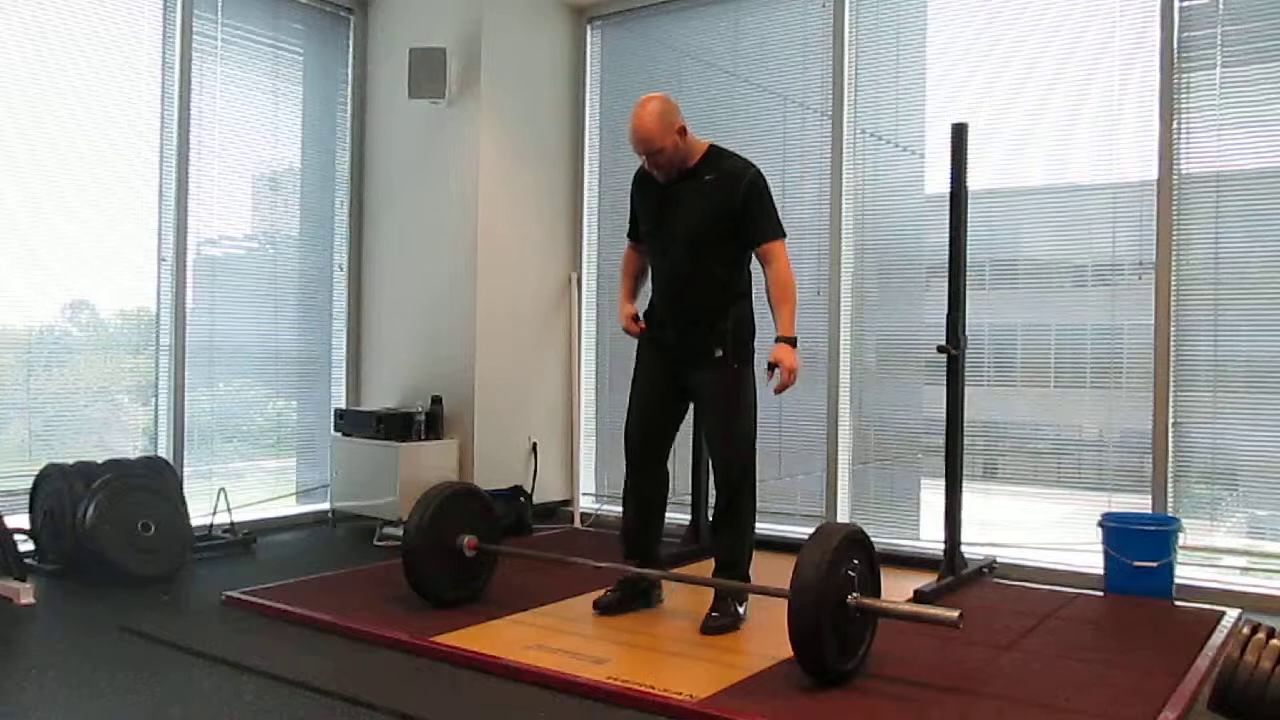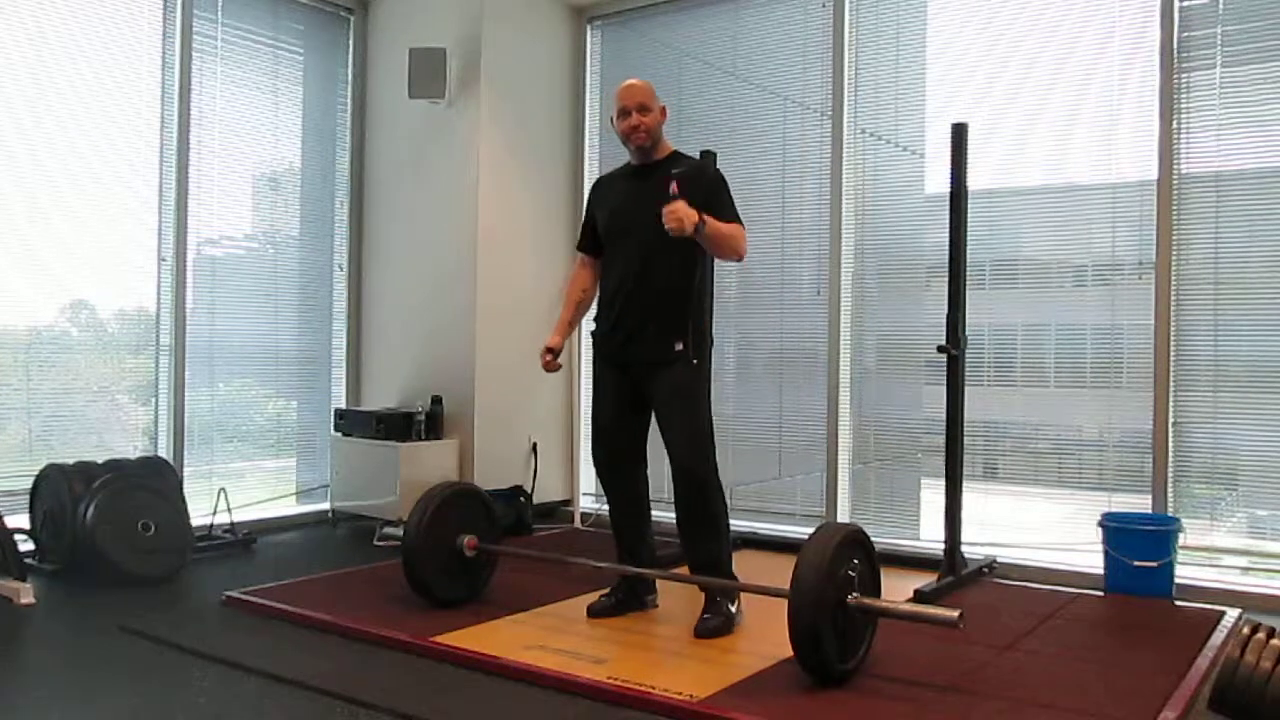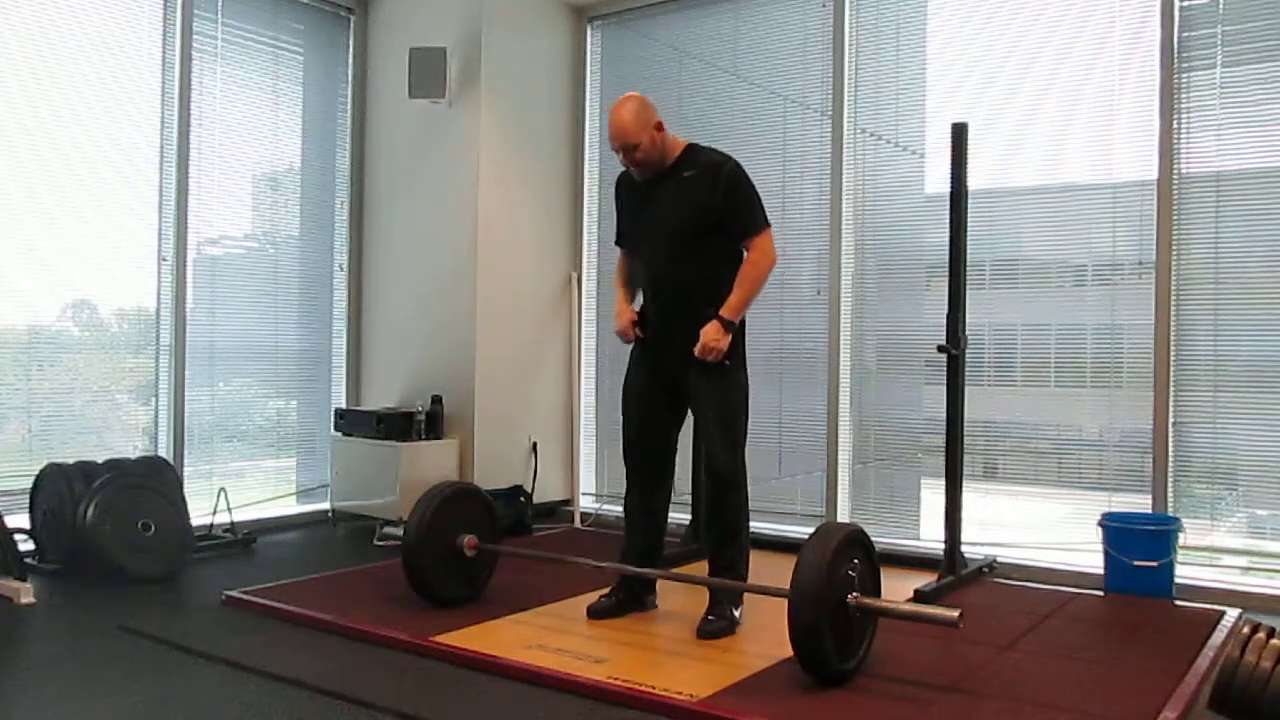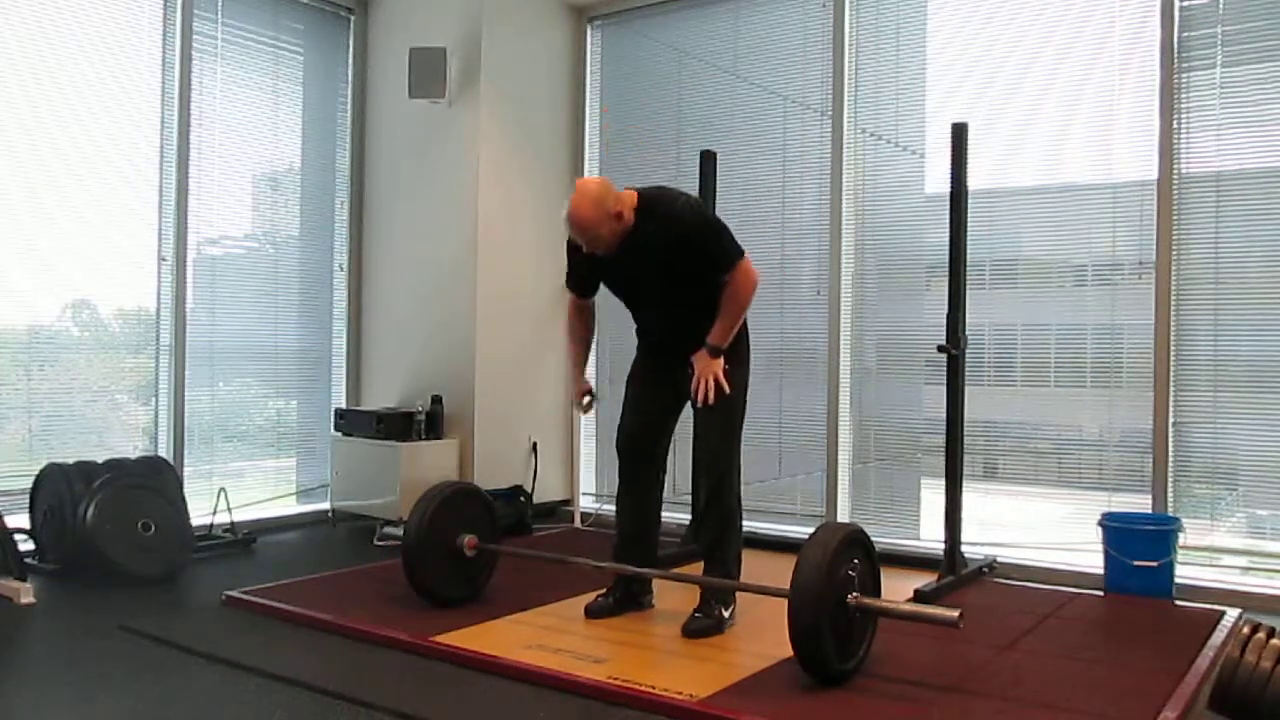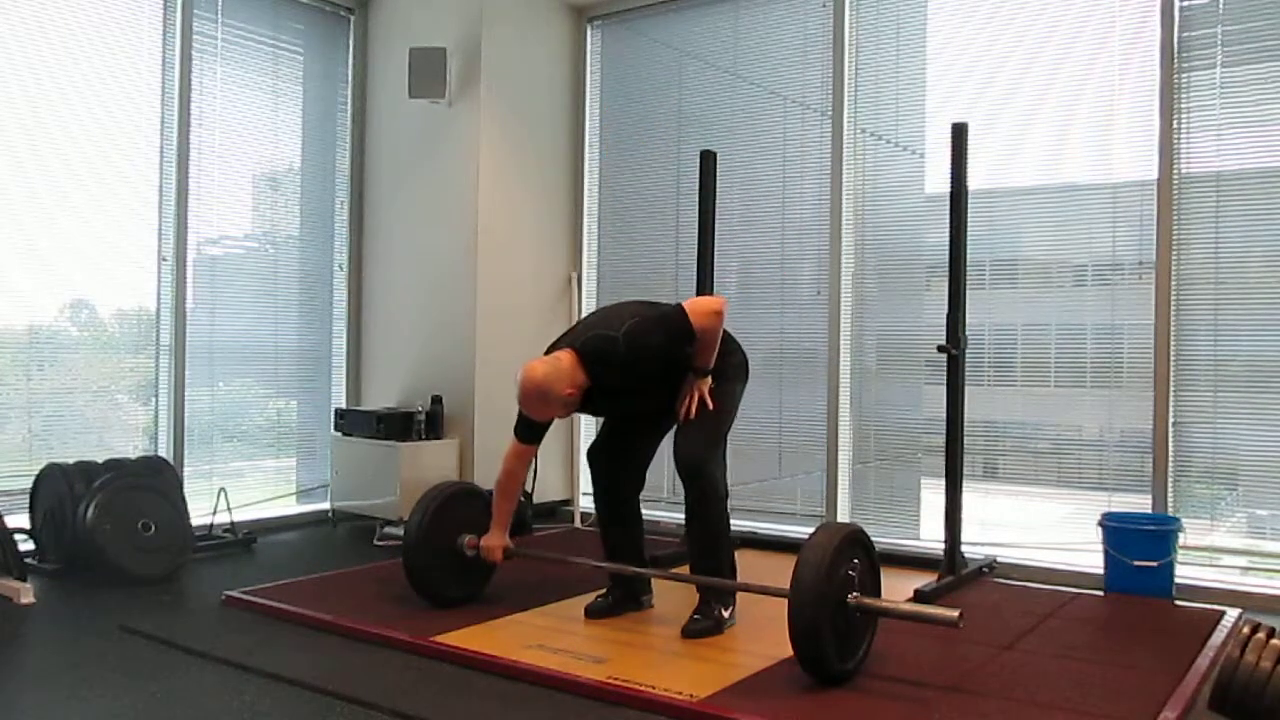
dt=1s
person 1, frame 1
left shoulder: (738, 178)
right shoulder: (644, 181)
left elbow: (774, 258)
left wrist: (785, 337)
right wrist: (625, 301)
left hip: (721, 346)
right hip: (659, 343)
left knee: (732, 465)
right knee: (642, 452)
left ankle: (731, 587)
right ankle: (638, 573)
person 1, frame 2
left shoulder: (699, 177)
right shoulder: (605, 188)
left elbow: (736, 244)
right elbow: (587, 267)
left wrist: (696, 222)
right wrist: (560, 332)
left hip: (677, 348)
right hip: (614, 351)
left knee: (693, 465)
right knee: (616, 464)
left ankle: (720, 588)
right ankle: (636, 579)
person 1, frame 3
left shoulder: (718, 173)
right shoulder: (628, 186)
left elbow: (762, 251)
left wrist: (724, 321)
right wrist: (623, 303)
left hip: (710, 346)
right hip: (652, 347)
left knee: (721, 467)
right knee: (643, 462)
left ankle: (727, 594)
right ankle: (636, 581)
person 1, frame 4
left shoulder: (681, 216)
right shoulder: (585, 241)
left elbow: (743, 278)
right elbow: (580, 304)
left wrist: (714, 350)
right wrist: (579, 373)
left hip: (712, 351)
right hip: (656, 350)
left knee: (715, 462)
right knee: (635, 454)
left ankle: (719, 596)
right ankle: (630, 583)
person 1, frame 5
left shoulder: (626, 346)
right shoulder: (547, 381)
left elbow: (712, 308)
right elbow: (518, 457)
left wrist: (700, 375)
right wrist: (498, 530)
left hip: (713, 369)
right hip: (653, 381)
left knee: (696, 461)
right knee: (607, 460)
left ankle: (717, 598)
right ankle: (629, 585)
